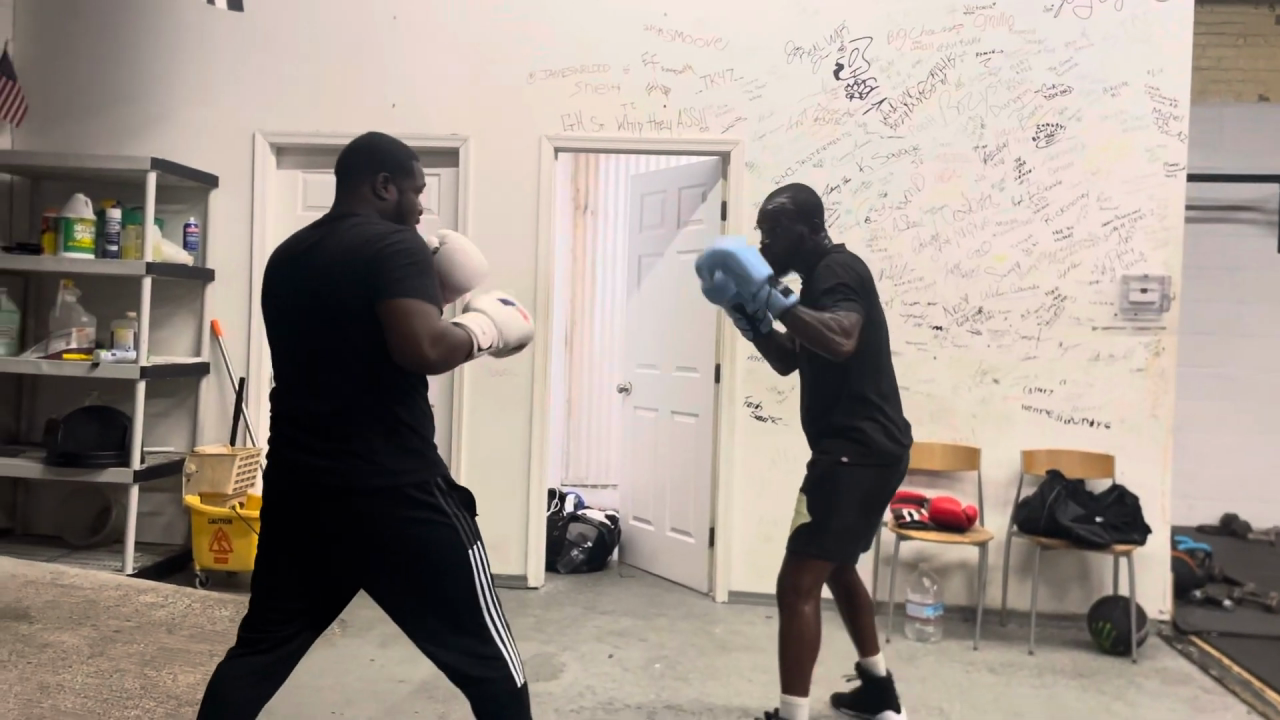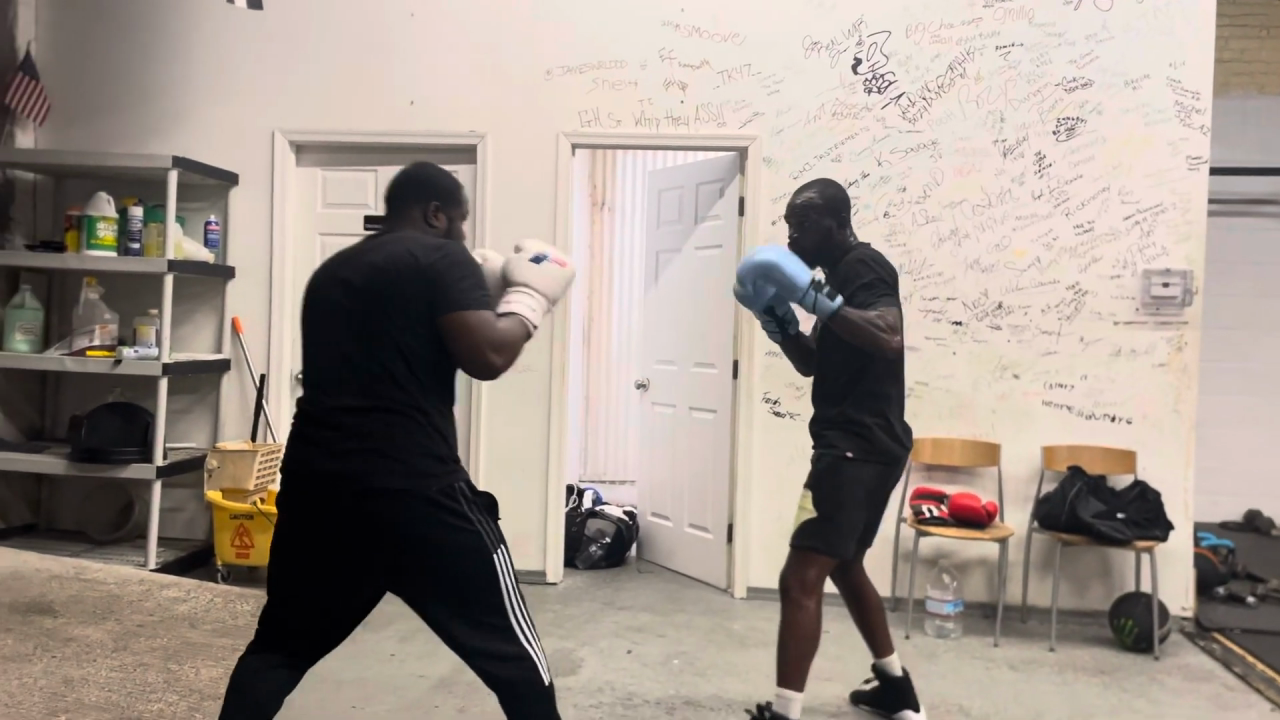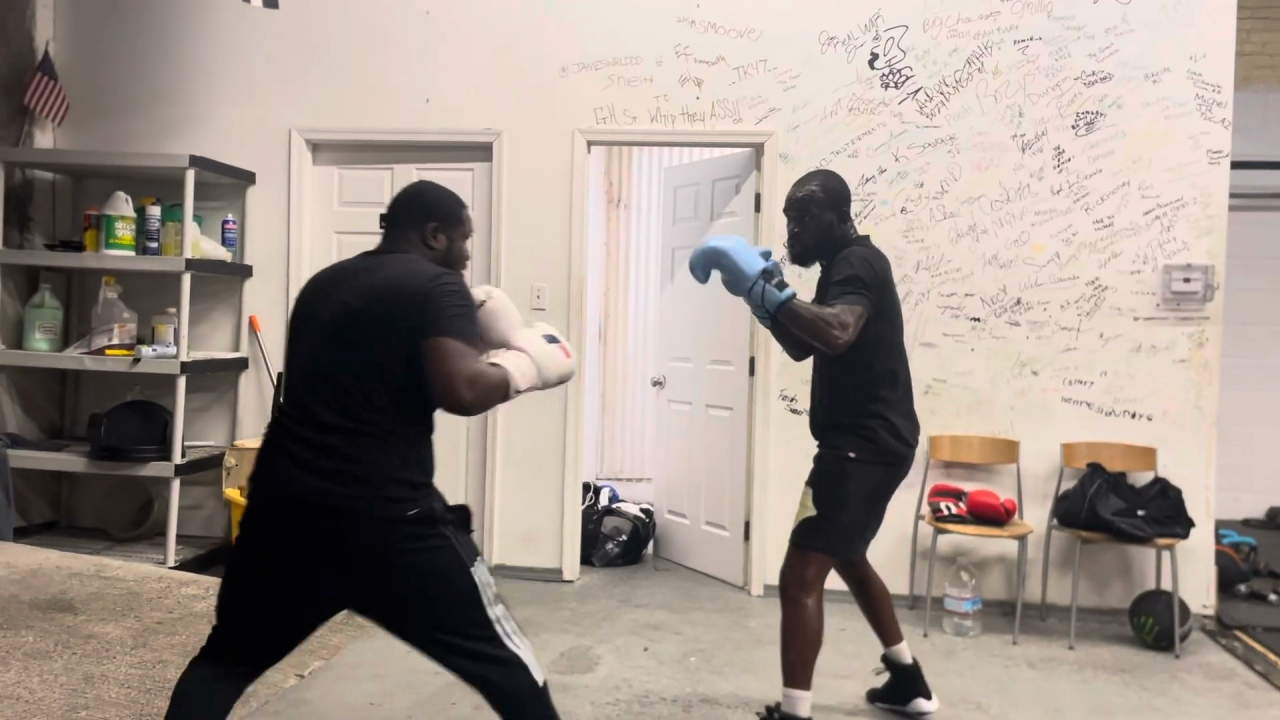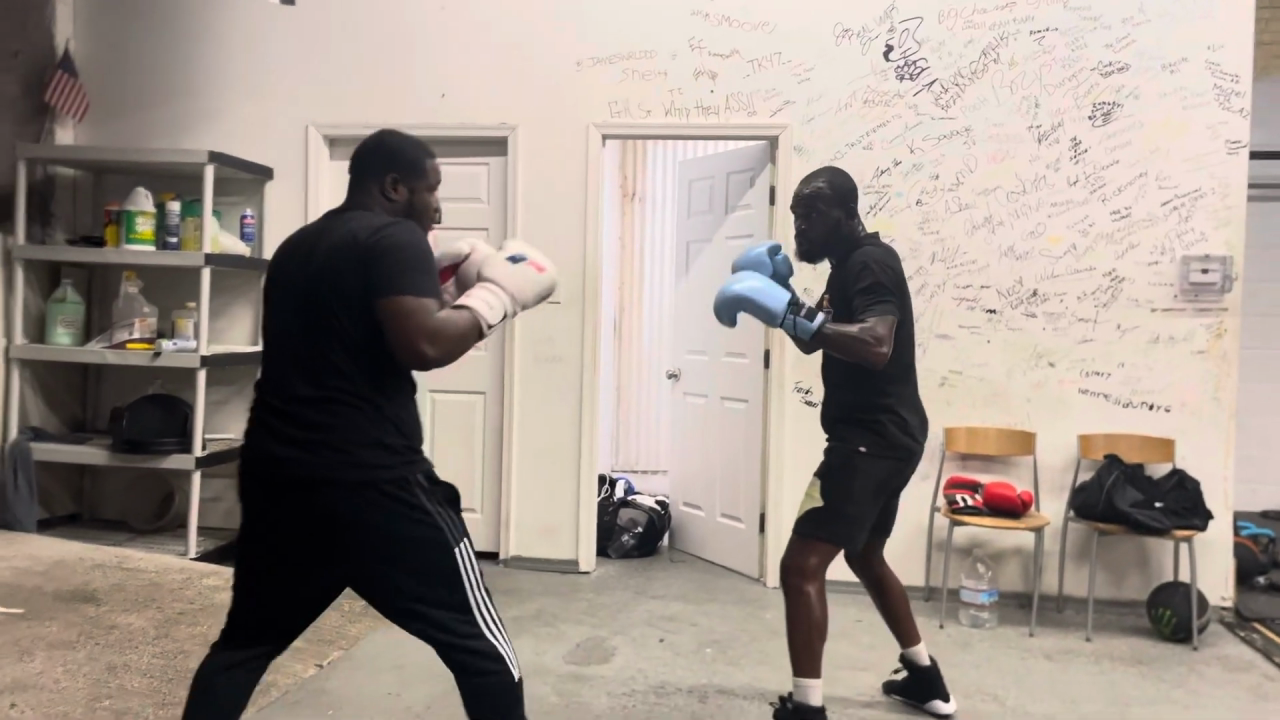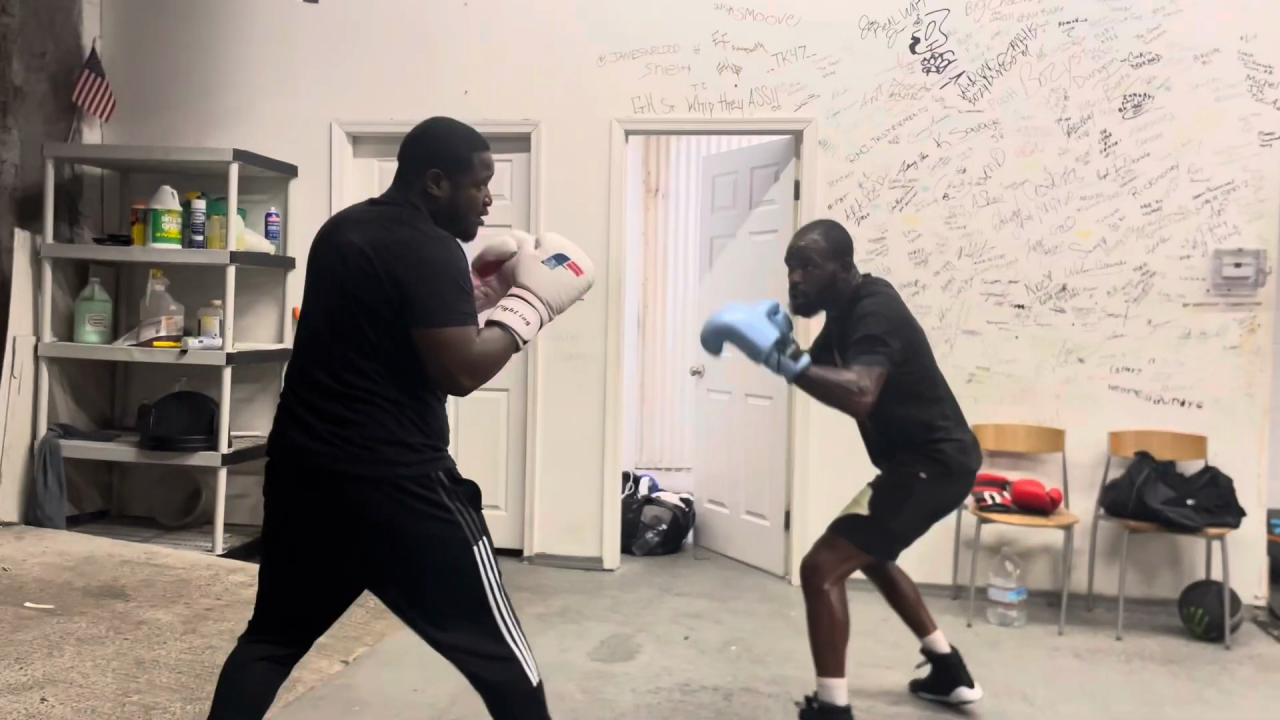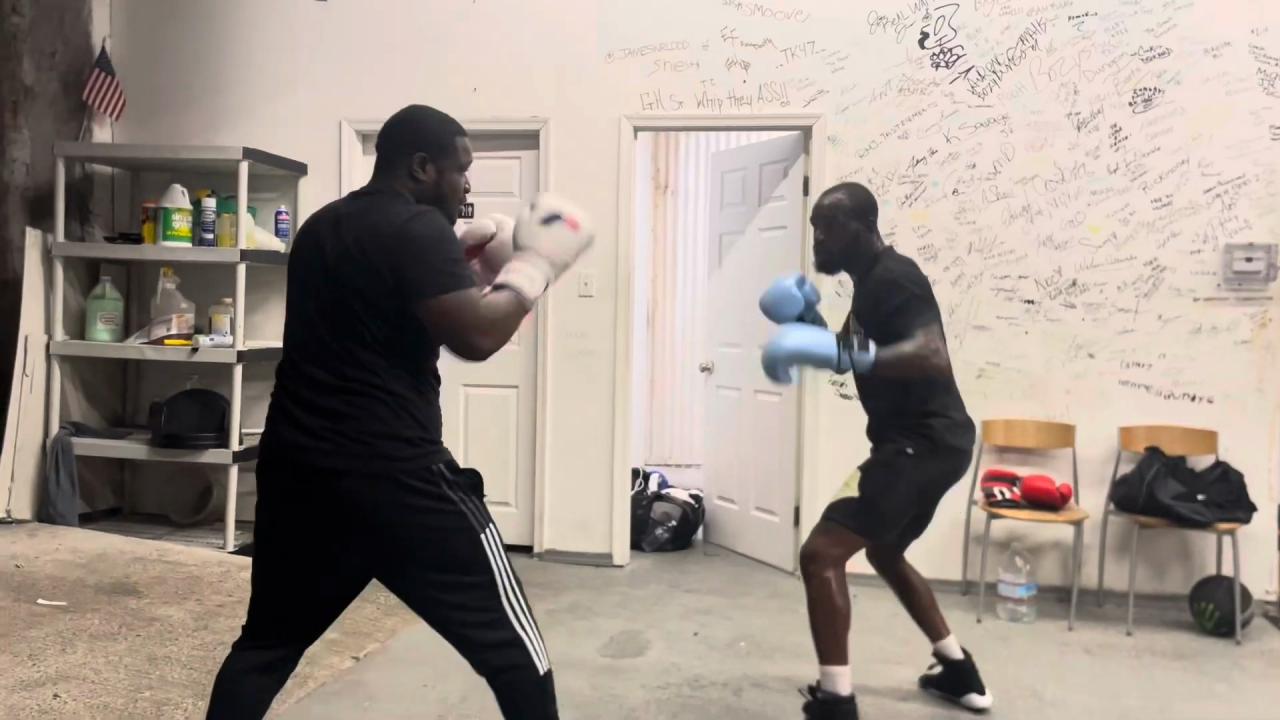
dt=0.3s
person 1, frame 1
left shoulder: (285, 257)
right shoulder: (392, 246)
right elbow: (423, 350)
right wrist: (485, 326)
left hip: (297, 485)
right hip: (396, 488)
left knee: (261, 647)
right knee: (486, 658)
person 1, frame 2
left shoulder: (330, 273)
right shoulder: (441, 259)
right elbow: (486, 356)
right wrist: (530, 295)
left hip: (316, 485)
right hip: (415, 490)
left knee: (280, 646)
right knee: (512, 657)
person 1, frame 3
left shoulder: (323, 285)
right shoulder: (434, 286)
right elbow: (460, 391)
right wrist: (526, 364)
left hip: (284, 500)
right hip: (387, 512)
left knee: (229, 656)
right knee: (503, 662)
person 1, frame 4
left shoulder: (294, 248)
right shoulder: (394, 240)
right elbow: (424, 346)
left wrist: (434, 293)
right wrist: (497, 295)
left hip: (275, 474)
right hip: (373, 482)
left knee: (245, 641)
right knee: (479, 646)
person 1, frame 5
left shoulder: (341, 229)
right shoulder: (429, 251)
right elbow: (459, 370)
left wrist: (469, 291)
right wrist: (532, 301)
left hip: (302, 468)
right hip: (396, 482)
left knee: (272, 637)
right knee: (497, 655)
person 1, frame 6
left shoulder: (321, 227)
right shoulder: (418, 228)
right elbow: (474, 336)
left wrist: (456, 271)
right wrist: (537, 261)
left hip: (295, 467)
right hip: (394, 476)
left knee: (266, 642)
right knee: (509, 646)
person 2, frame 1
left shoulder: (840, 271)
right shoulder: (818, 277)
left elbow: (841, 341)
right elbow: (789, 359)
left wrist: (766, 293)
right wrist: (748, 312)
left hip: (857, 452)
right hip: (868, 449)
left knee: (799, 583)
right knee: (837, 566)
person 2, frame 2
left shoulder: (864, 266)
right shoulder: (839, 274)
left elbow: (888, 337)
right elbow: (812, 364)
left wrist: (814, 295)
right wrist: (777, 315)
left hip: (858, 446)
right hip: (863, 446)
left knee: (801, 578)
right knee: (844, 564)
person 2, frame 3
left shoulder: (858, 262)
right shoulder: (843, 265)
left elbow: (836, 333)
right elbow: (803, 344)
left wrist: (763, 287)
right wrist: (766, 292)
left hip: (862, 446)
right hip: (877, 442)
left knee: (801, 576)
right knee: (848, 558)
person 2, frame 4
left shoulder: (870, 262)
right shoulder: (850, 264)
left elbow: (875, 346)
right elbow: (816, 341)
left wrist: (789, 313)
right wrist: (781, 294)
left hip: (871, 440)
right hip: (885, 438)
left knee: (802, 566)
right knee: (865, 555)
person 2, frame 5
left shoulder: (874, 312)
right shoulder: (847, 309)
left elbow: (859, 396)
right elbow: (820, 373)
left wrist: (777, 352)
right wrist: (778, 345)
left hip: (934, 465)
right hip: (929, 459)
left knee: (823, 568)
right knee: (868, 552)
right ankle: (950, 671)
person 2, frame 6
left shoulder: (892, 277)
right shoulder: (871, 279)
left elbow: (932, 357)
right elbow: (852, 356)
left wrist: (845, 353)
right wrist: (808, 325)
left hip: (924, 444)
right hip: (927, 441)
left knee: (821, 555)
right knee: (884, 549)
right ankle: (960, 671)
